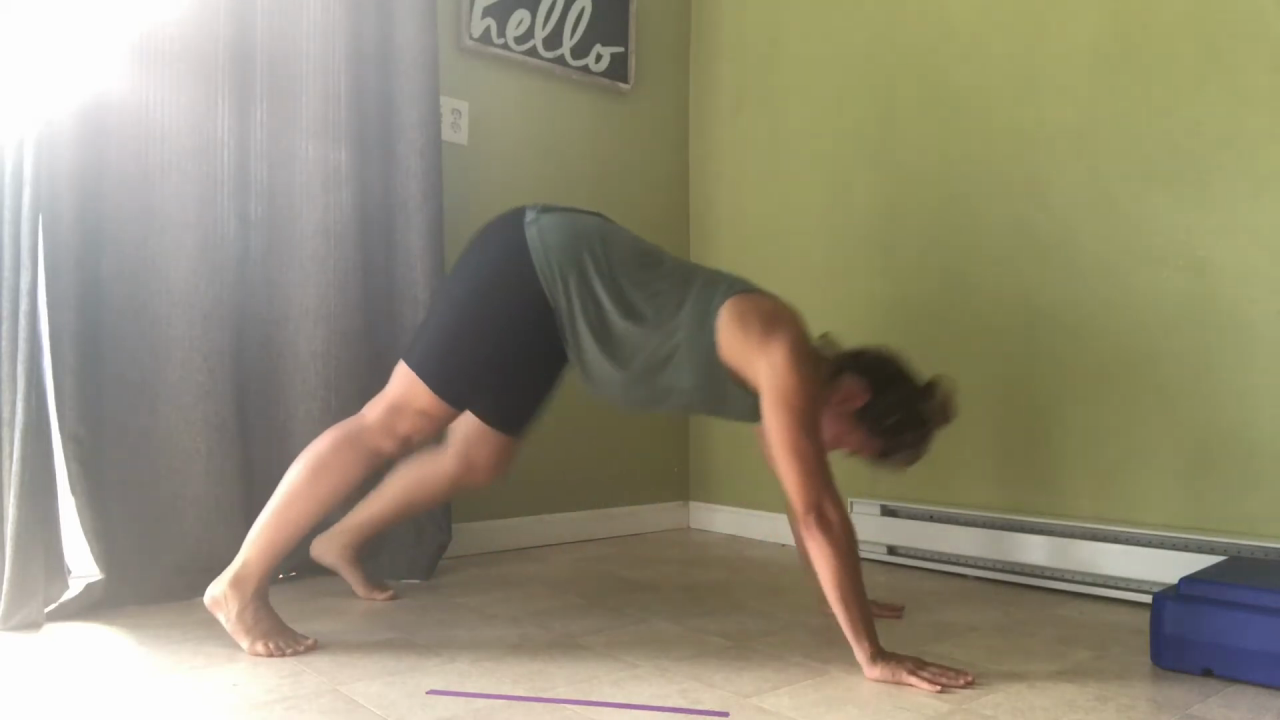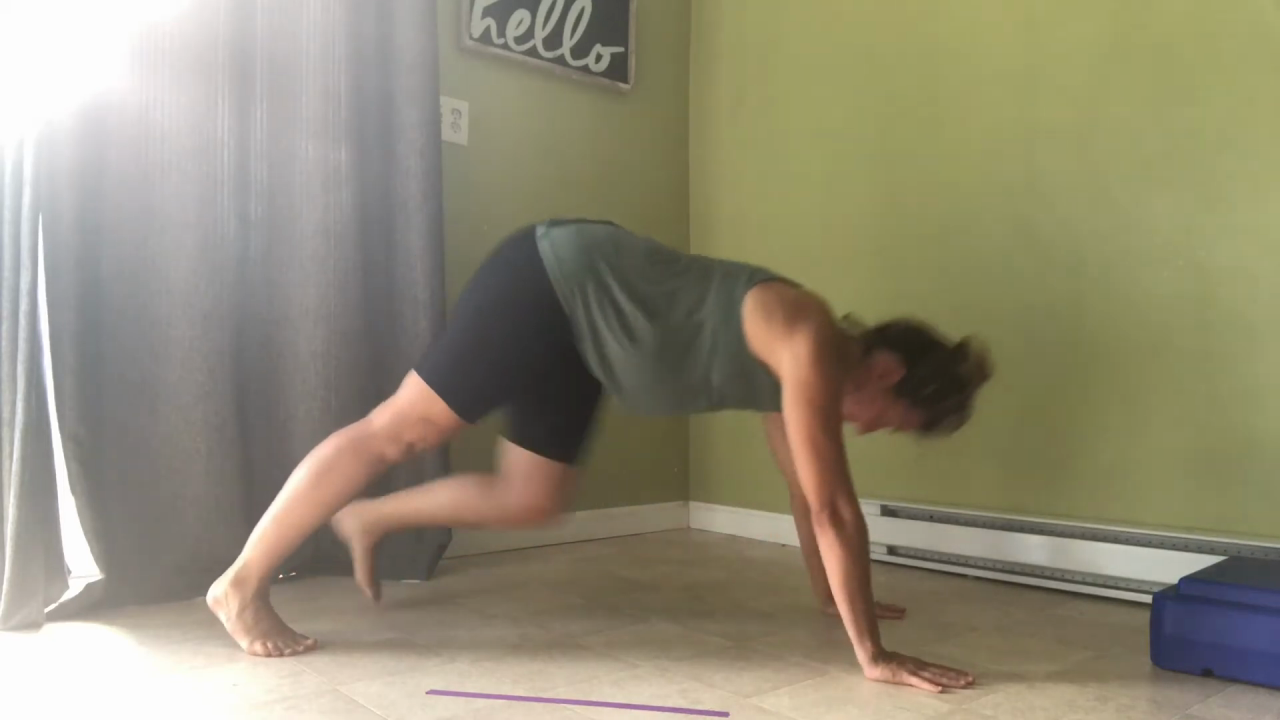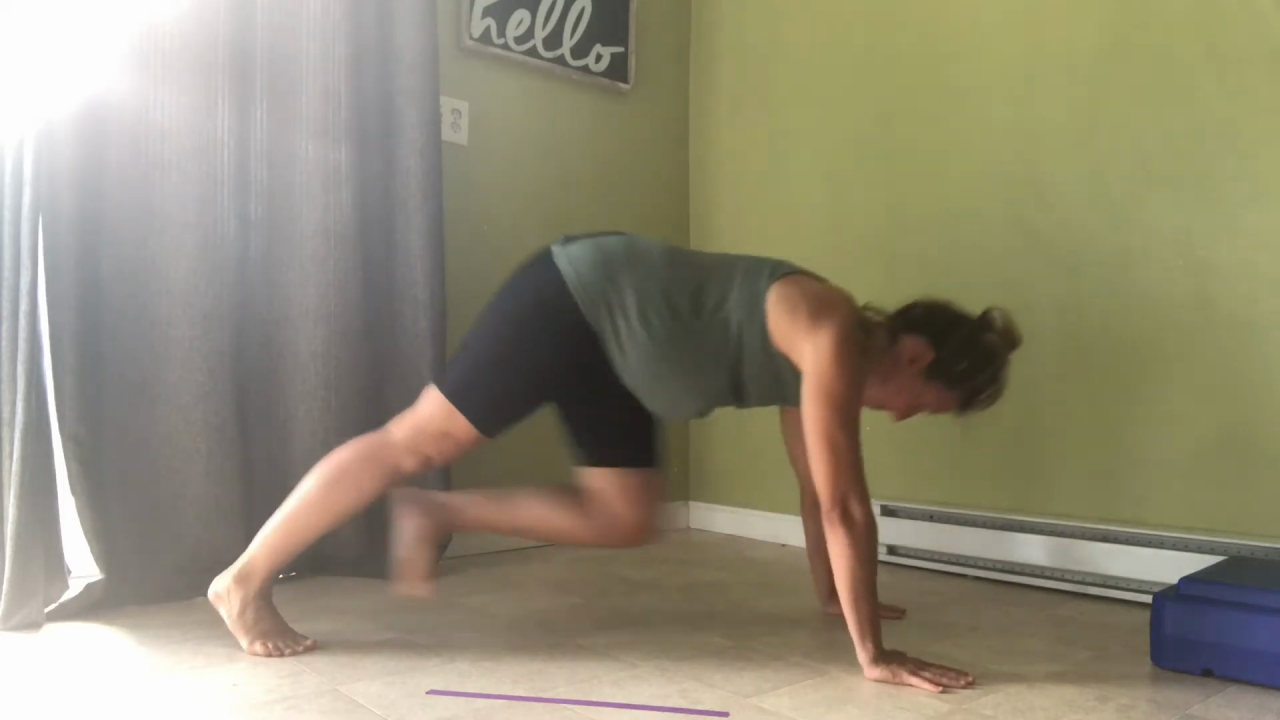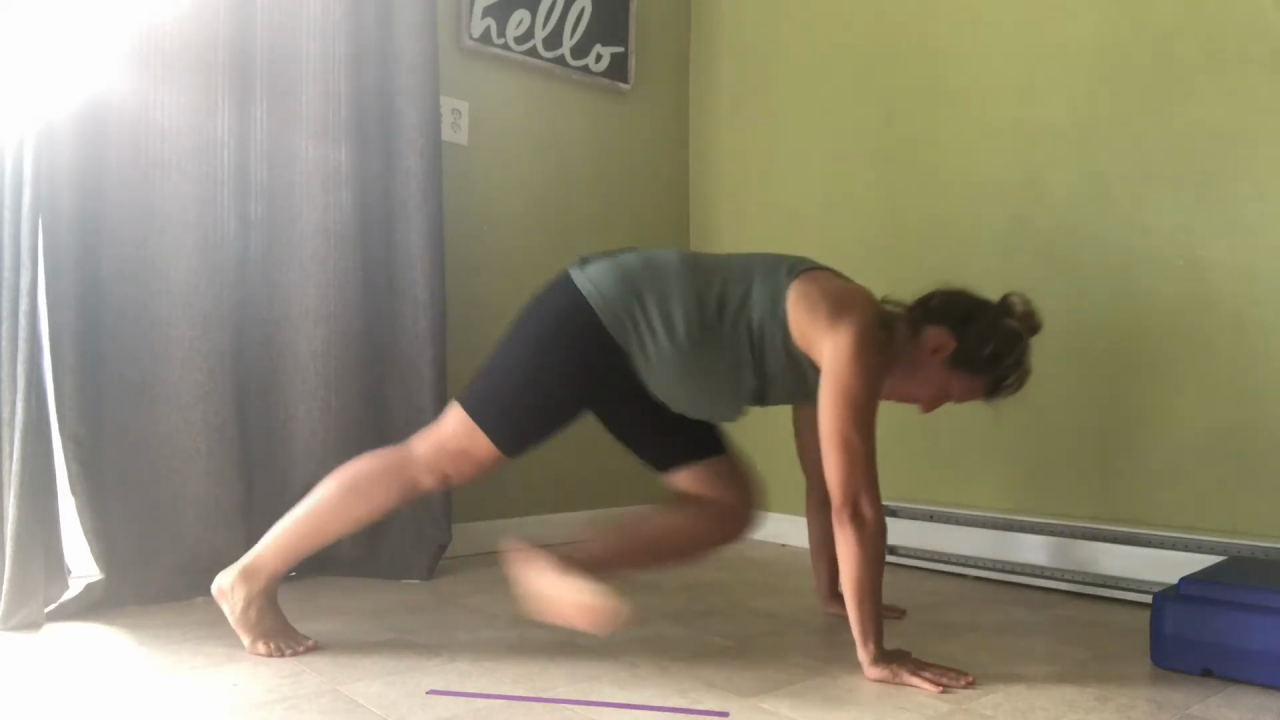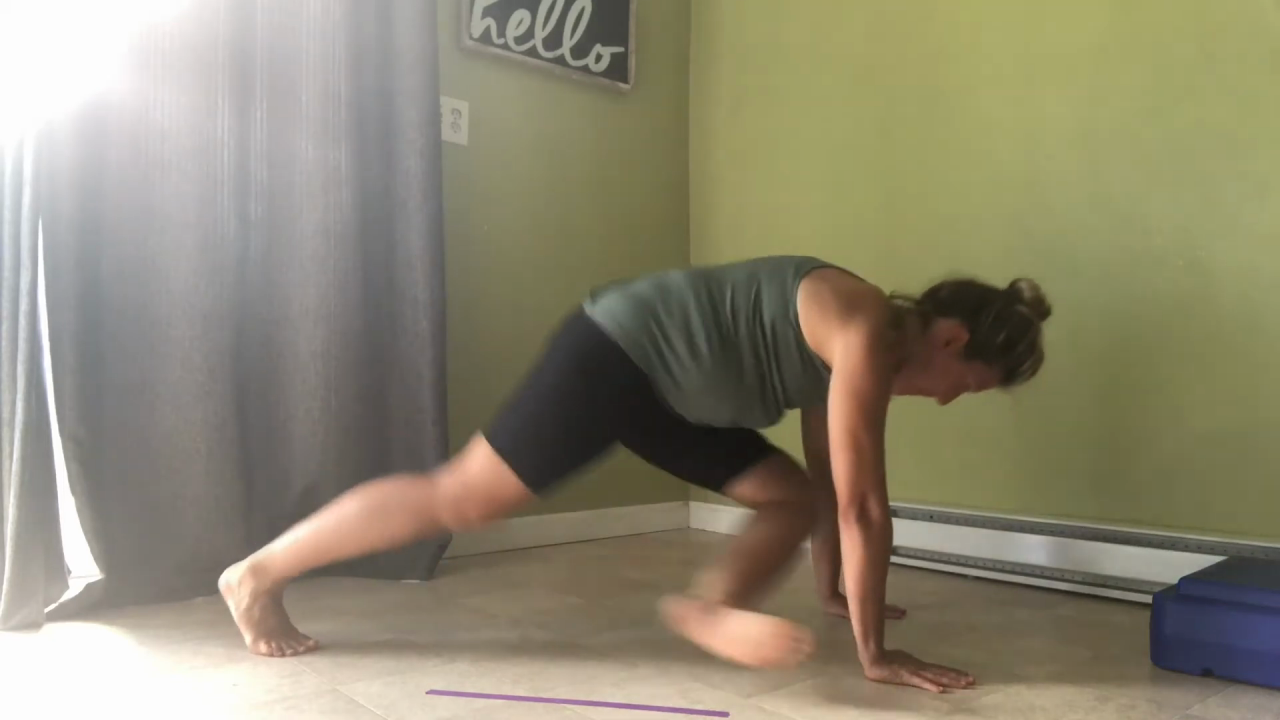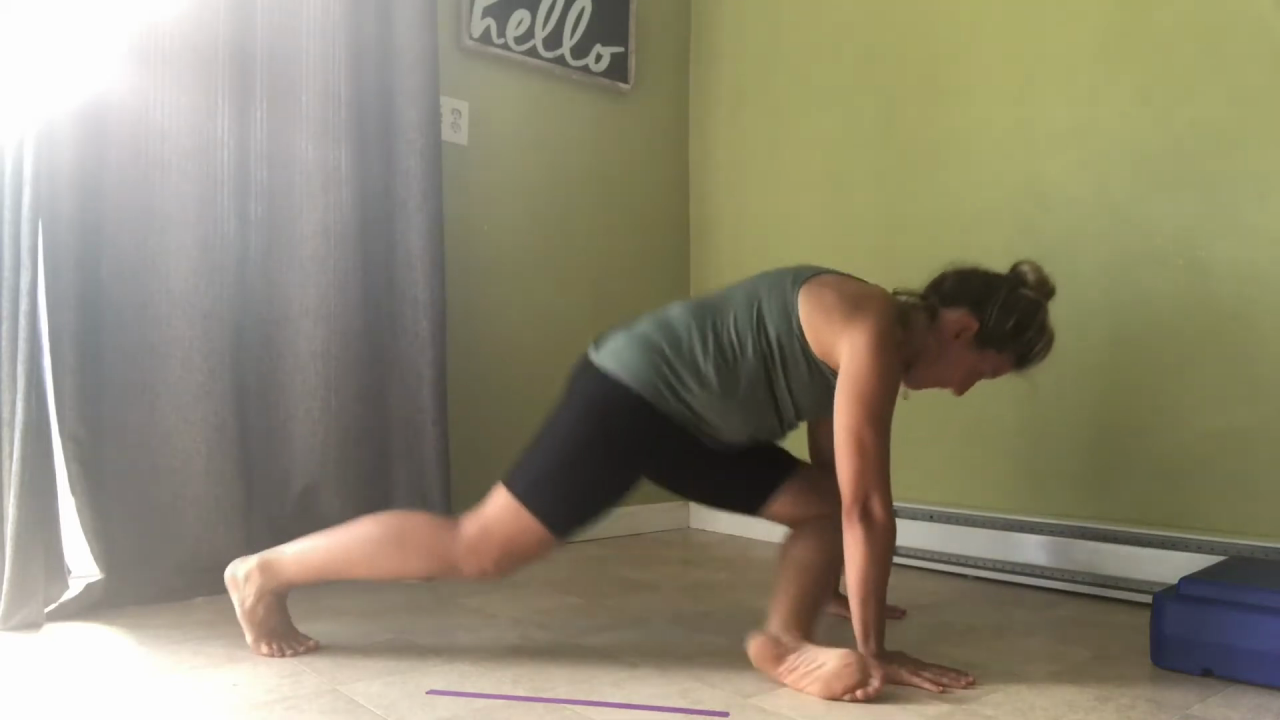
dt=0.1s
person 1, frame 1
left shoulder: (781, 375)
right shoulder: (785, 359)
left elbow: (803, 502)
right elbow: (818, 512)
left wrist: (839, 594)
right wrist: (869, 653)
left hip: (557, 295)
right hip: (536, 263)
left knee: (474, 453)
right knee: (395, 422)
left ankle: (342, 540)
right ankle: (239, 587)
person 1, frame 2
left shoulder: (800, 371)
right shoulder: (813, 348)
left elbow: (806, 494)
right elbow: (831, 509)
left wrist: (838, 596)
right wrist: (871, 653)
left hip: (572, 300)
right hip: (550, 280)
left knee: (532, 499)
right knee: (401, 430)
left ankle: (365, 518)
right ankle: (241, 586)
person 1, frame 3
left shoulder: (821, 353)
right shoulder: (836, 337)
left elbow: (815, 486)
right elbow: (843, 506)
left wrist: (832, 590)
right wrist: (870, 651)
left hip: (607, 336)
right hip: (576, 297)
left knee: (625, 515)
right knee: (419, 440)
left ankle: (433, 514)
right ankle: (245, 582)
person 1, frame 4
left shoulder: (836, 354)
right shoulder: (858, 335)
left elbow: (822, 485)
right elbow: (854, 507)
left wrist: (835, 593)
right wrist: (873, 652)
left hip: (629, 351)
right hip: (598, 318)
left knee: (728, 505)
right knee: (437, 459)
left ankle: (562, 563)
right ankle: (250, 580)
person 1, frame 5
left shoulder: (863, 336)
right shoulder: (870, 331)
left elbow: (840, 496)
right elbow: (861, 505)
left wrist: (843, 590)
right wrist: (868, 648)
left hip: (664, 385)
right hip: (617, 349)
left knee: (794, 496)
right knee: (459, 494)
right ankle: (258, 578)
person 1, frame 6
left shoulder: (870, 339)
right shoulder: (877, 330)
left elbow: (845, 503)
right elbow: (867, 506)
left wrist: (842, 591)
right wrist: (869, 648)
left hip: (671, 412)
right hip: (632, 394)
left knee: (818, 507)
right knee: (476, 549)
right ankle: (264, 576)
